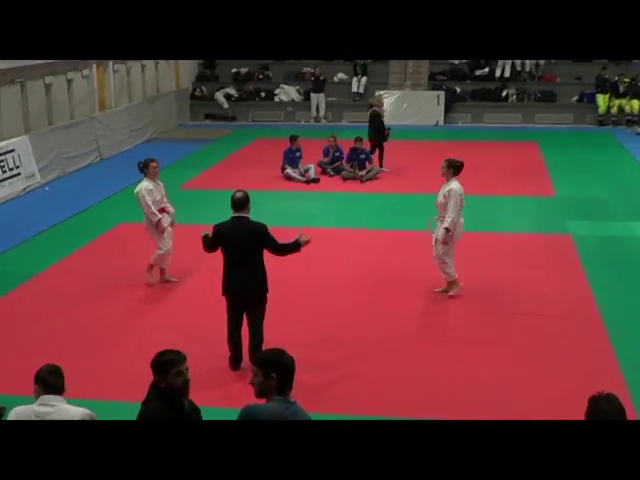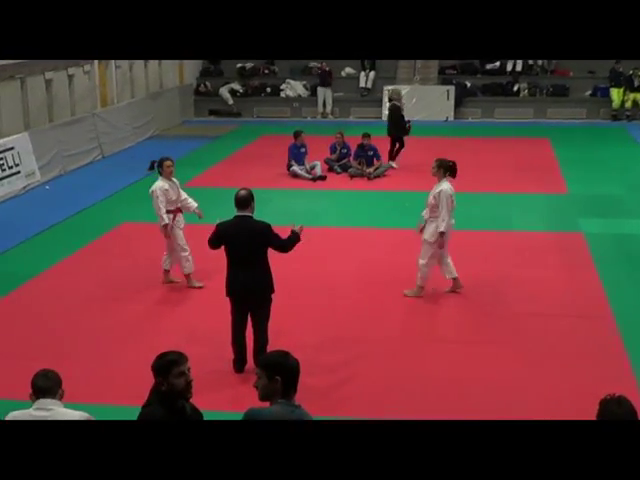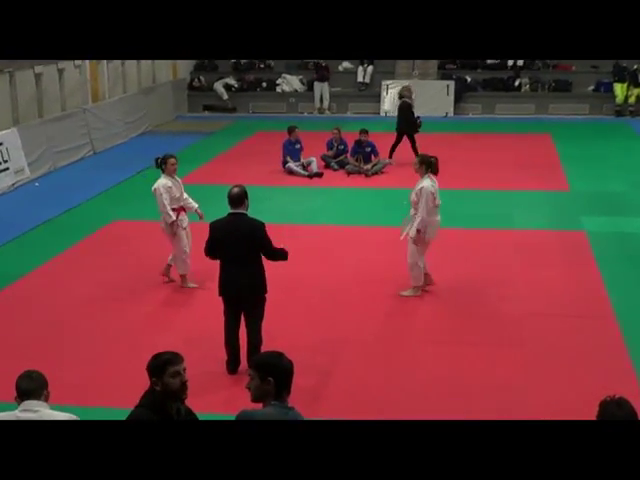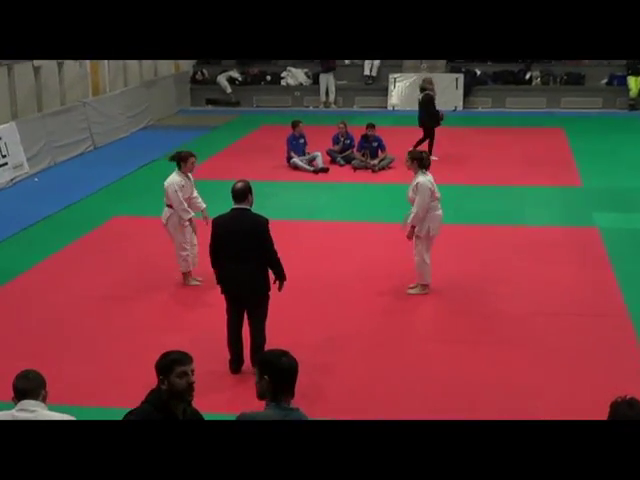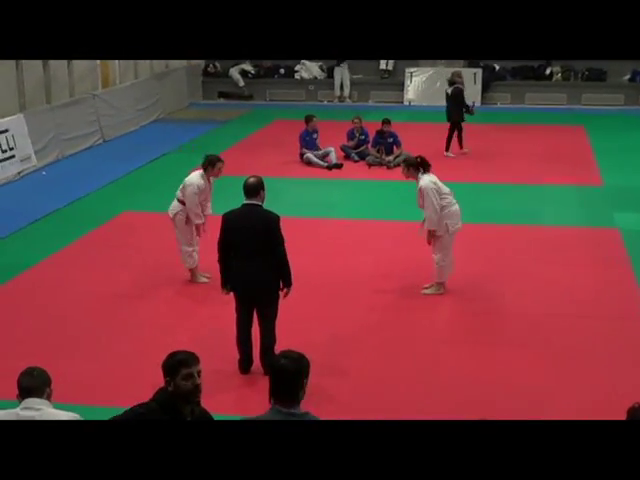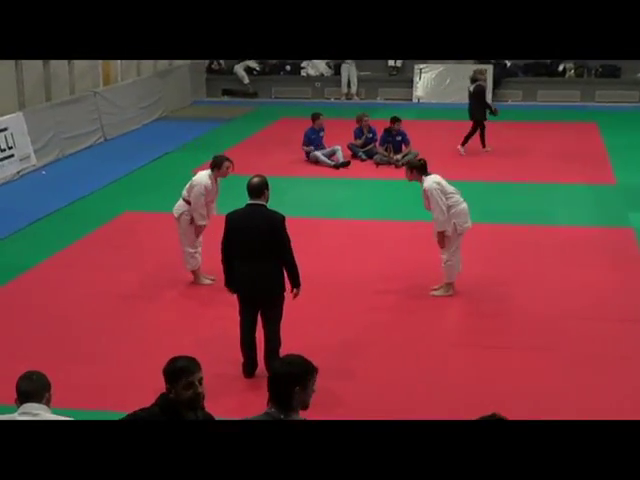
dt=0.2s
person 1, frame 1
left shoulder: (220, 229)
right shoulder: (259, 228)
left elbow: (209, 247)
right elbow: (277, 249)
left wrist: (206, 237)
right wrist: (298, 243)
left hip: (232, 285)
right hip: (255, 285)
left knee: (234, 324)
right knee: (255, 324)
person 1, frame 2
left shoulder: (224, 227)
right shoulder: (262, 227)
left elbow: (213, 244)
right elbow: (282, 246)
right wrist: (295, 234)
left hip: (235, 285)
right hip: (260, 285)
left knee: (238, 325)
right knee: (260, 325)
left ankle: (239, 363)
person 1, frame 3
left shoulder: (216, 226)
right shoulder: (256, 226)
left elbow: (209, 253)
right elbow: (270, 253)
right wrist: (283, 254)
left hip: (229, 284)
right hip: (253, 285)
left knee: (231, 325)
right knee: (253, 326)
left ankle: (232, 364)
person 1, frame 4
left shoulder: (219, 222)
right shoulder: (259, 222)
left elbow: (214, 255)
right elbow: (269, 253)
left wrist: (221, 276)
right wrist: (280, 275)
left hip: (231, 282)
right hip: (256, 282)
left knee: (234, 323)
right knee: (257, 324)
left ankle: (235, 363)
right ankle: (258, 363)
person 1, frame 5
left shoulder: (229, 217)
right shoulder: (271, 218)
left elbow: (223, 252)
right elbow: (279, 252)
left wrist: (225, 279)
right wrist: (286, 280)
left hip: (240, 280)
right hip: (266, 281)
left knee: (243, 322)
right knee: (267, 323)
left ankle: (245, 363)
right ankle: (268, 364)
person 1, frame 6
left shoulder: (232, 218)
right shoulder: (276, 219)
left elbow: (226, 253)
right elbow: (285, 253)
left wrist: (230, 279)
right wrist: (295, 281)
left hip: (244, 281)
right hip: (270, 282)
left knee: (247, 325)
right knee: (271, 326)
left ankle: (249, 367)
right ankle: (273, 367)
person 2, frame 1
left shoulder: (454, 189)
right shoulder: (449, 185)
left elbow: (453, 212)
left wrist: (446, 232)
right wrist: (440, 227)
left hip: (451, 226)
right hip: (444, 224)
left knee: (442, 256)
right knee: (439, 255)
person 2, frame 2
left shoulder: (445, 190)
right shoulder: (440, 185)
left elbow: (445, 215)
left wrist: (441, 235)
right wrist: (424, 223)
left hip: (439, 227)
right hip: (434, 224)
left knee: (425, 258)
right knee: (442, 256)
person 2, frame 3
left shoulder: (426, 186)
right shoulder: (427, 180)
left elbow: (424, 212)
left wrist: (418, 232)
right wrist: (412, 221)
left hip: (425, 224)
right hip: (421, 220)
left knee: (414, 256)
right knee: (417, 253)
left ankle: (416, 288)
right ankle: (427, 279)
person 2, frame 4
left shoulder: (422, 182)
right shoulder: (422, 175)
left elbow: (420, 208)
left wrist: (411, 228)
right wrist: (413, 225)
left hip: (428, 219)
right hip: (427, 217)
left knee: (421, 254)
right knee: (421, 252)
left ankle: (424, 286)
right ankle: (422, 282)
person 2, frame 5
left shoulder: (425, 185)
right shoulder: (425, 178)
left elbow: (433, 210)
left wrist: (430, 232)
right wrist: (426, 223)
left hip: (447, 217)
right hip: (446, 213)
left knee: (442, 253)
right knee: (440, 251)
left ankle: (440, 286)
right ankle: (439, 282)
person 2, frame 6
left shoulder: (429, 186)
right shoulder: (431, 179)
left elbow: (440, 211)
left wrist: (440, 234)
right wrist: (440, 231)
left hip: (455, 216)
right hip: (455, 213)
left knee: (450, 253)
right knee: (450, 251)
left ankle: (449, 287)
right ankle: (449, 283)
person 3, frame 1
left shoulder: (158, 183)
right shoulder: (143, 188)
right elbow: (149, 208)
left wrist: (170, 215)
right wrist: (159, 222)
left hip: (163, 217)
right hip: (154, 221)
left knee: (168, 247)
right knee: (165, 248)
left ankle: (163, 275)
right ankle: (149, 270)
person 3, frame 2
left shoulder: (173, 182)
right shoulder: (158, 187)
left elbow: (183, 197)
right elbow: (160, 209)
left wrist: (195, 208)
right wrist: (166, 226)
left hip: (177, 218)
right hip: (169, 221)
left knee: (172, 249)
right knee: (183, 249)
left ankle: (166, 276)
right ankle: (190, 281)
person 3, frame 3
left shoulder: (175, 180)
right shoulder: (161, 185)
left elbow: (183, 197)
right elbow: (164, 207)
left wrist: (196, 209)
right wrist: (172, 224)
left hip: (181, 217)
right hip: (172, 220)
left knee: (180, 248)
right knee: (183, 250)
left ankle: (166, 271)
right ankle: (184, 281)
person 3, frame 4
left shoulder: (188, 177)
right shoulder: (174, 182)
left elbow: (193, 195)
right elbow: (179, 204)
left wrist: (203, 211)
right wrist: (191, 221)
left hip: (184, 215)
right hip: (174, 216)
left knee: (192, 244)
right knee: (184, 247)
left ankle: (188, 273)
right ankle: (186, 278)
person 3, frame 5
left shoulder: (207, 178)
right shoulder: (194, 183)
left elbow: (206, 200)
right elbow: (193, 206)
left wrist: (205, 218)
right wrist: (198, 224)
left hip: (189, 212)
right hip: (181, 212)
left knee: (193, 241)
right knee: (187, 244)
left ankle: (196, 271)
right ankle: (194, 275)
person 3, frame 6
left shoulder: (213, 179)
right shoulder: (202, 183)
left elbow: (210, 201)
right elbow: (197, 206)
left wrist: (205, 220)
right wrist: (200, 224)
left hip: (193, 211)
right hip: (185, 212)
left knee: (197, 243)
right knee: (190, 245)
left ankle: (199, 273)
right ankle: (197, 277)
